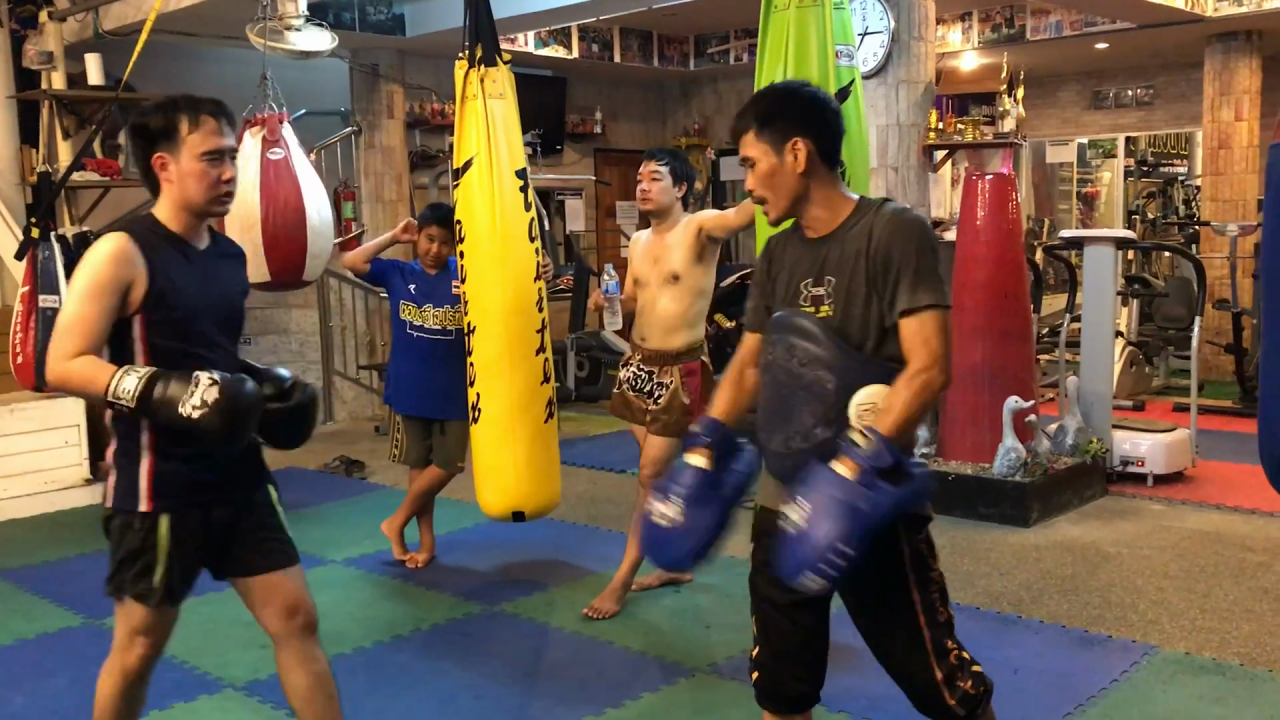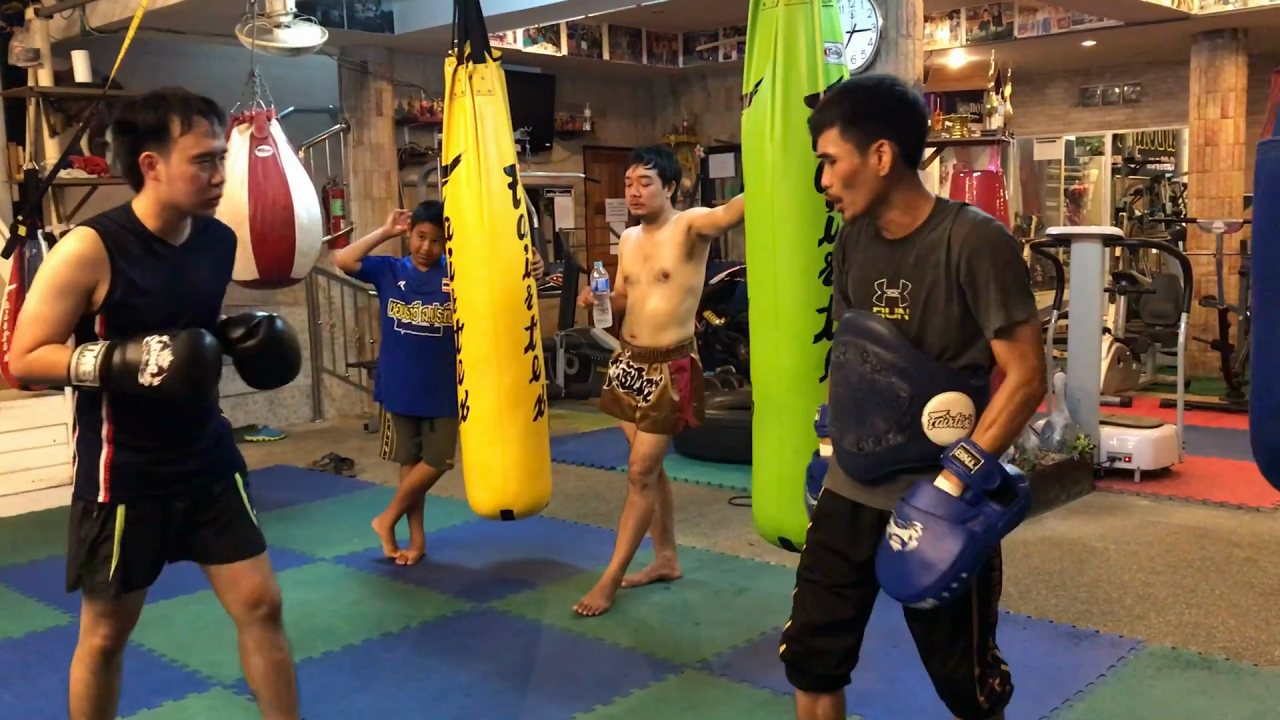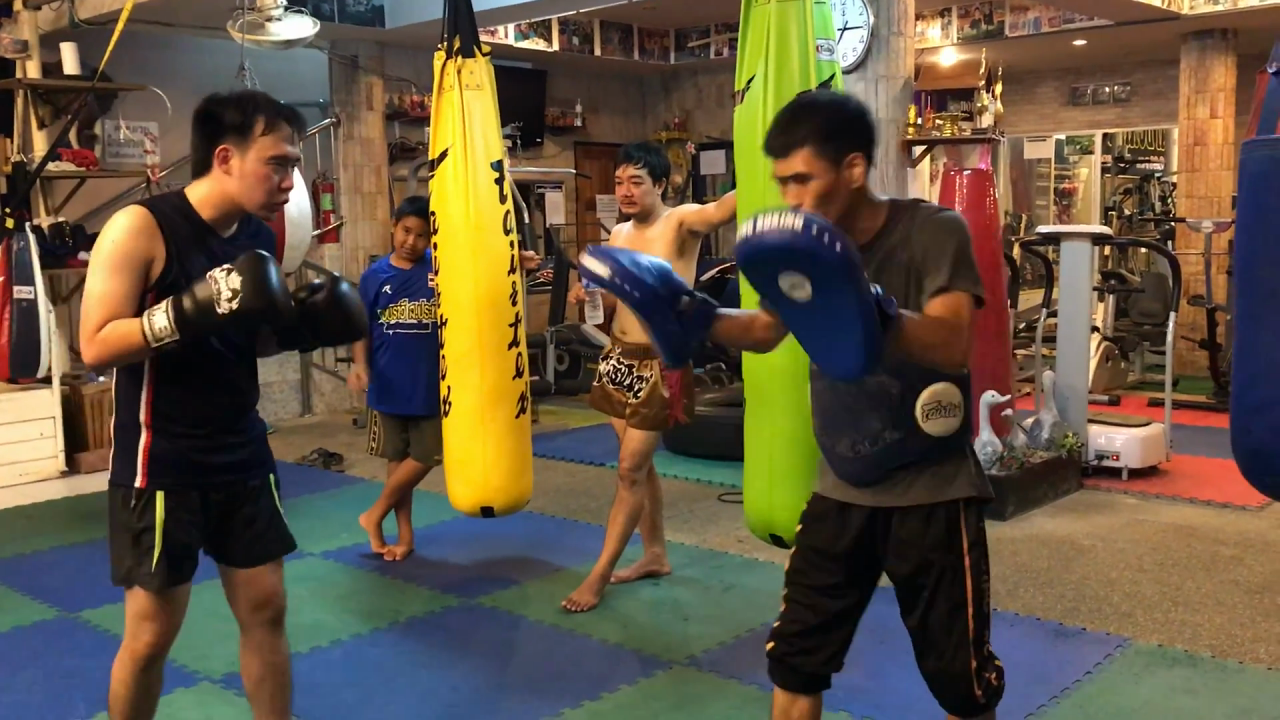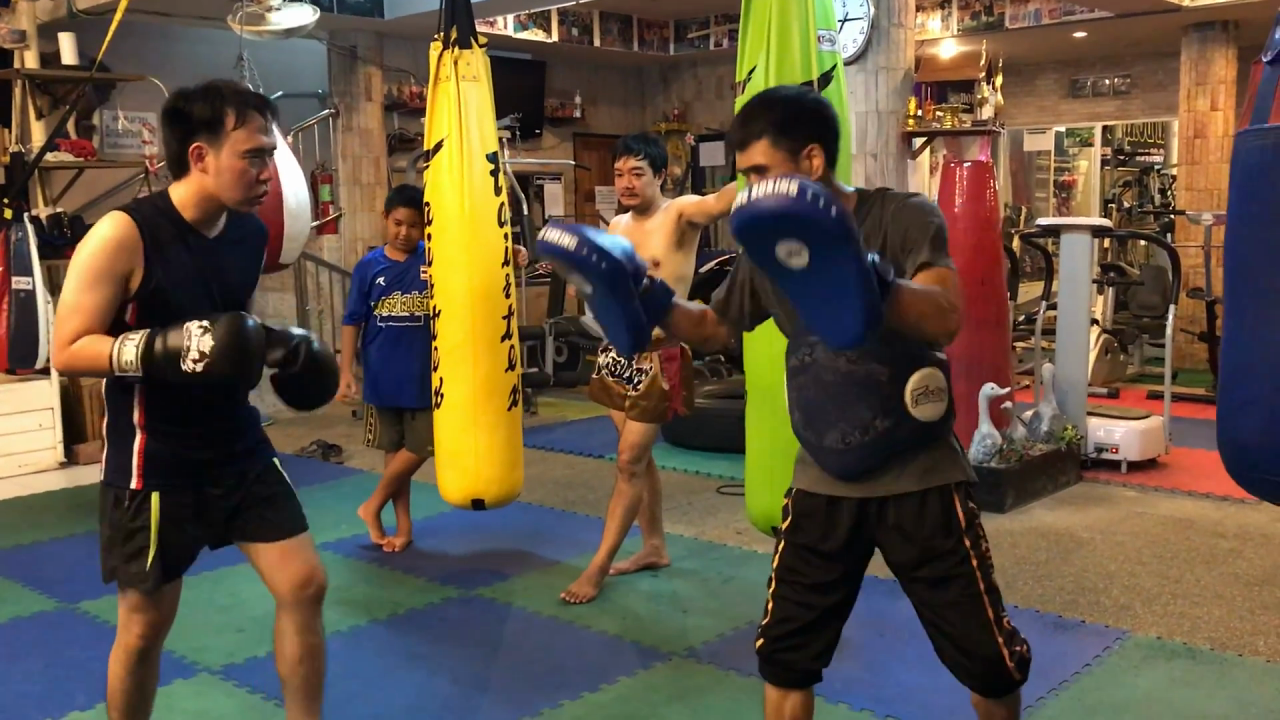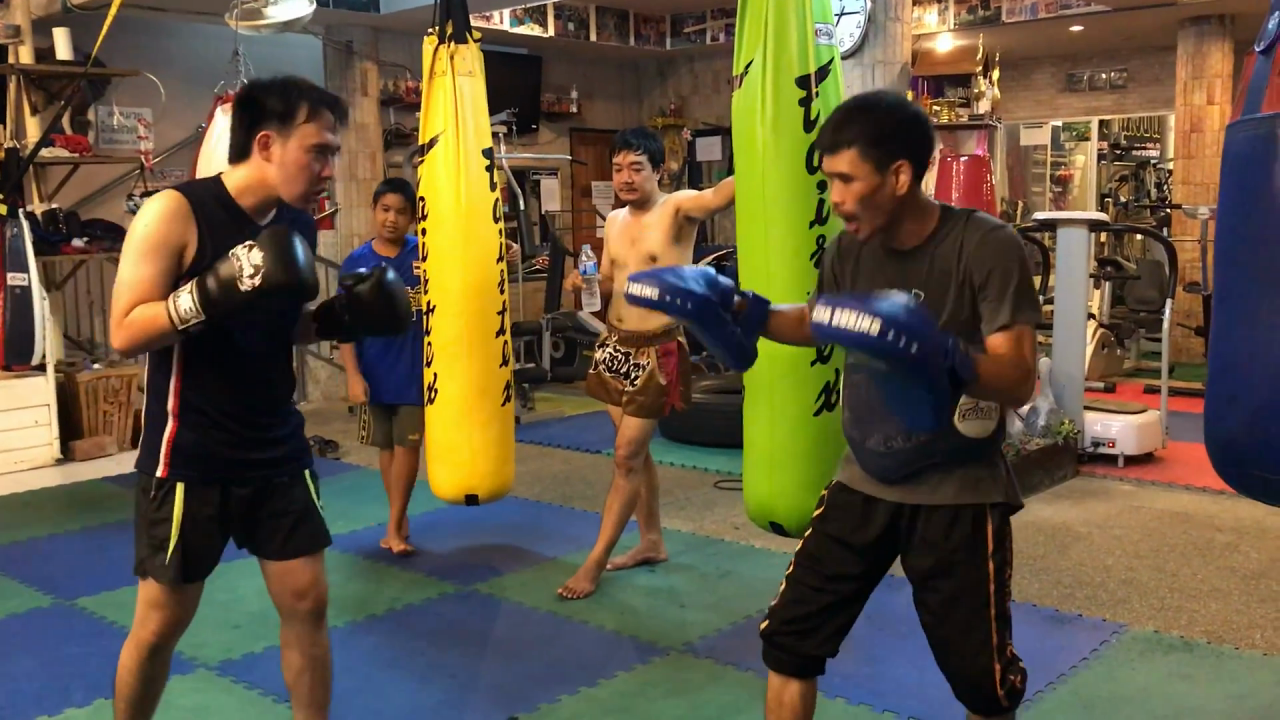
dt=0.4s
person 1, frame 1
left shoulder: (897, 233)
right shoulder: (777, 255)
left elbow: (928, 367)
right elbow: (750, 363)
left wrist: (856, 471)
right wrist: (700, 457)
right hip: (785, 501)
person 1, frame 2
left shoulder: (974, 240)
right shoulder: (852, 240)
left elbow: (1025, 376)
left wrist: (957, 481)
left hip: (942, 498)
right hip: (852, 491)
right knee: (810, 655)
person 1, frame 3
left shoulder: (935, 231)
left elbow: (950, 345)
right elbow: (763, 329)
left hip: (933, 491)
right hip: (843, 491)
right knee: (795, 655)
person 1, frame 4
left shoulder: (904, 218)
right shoulder: (768, 247)
left elbow: (943, 322)
right elbow: (714, 326)
left wrist: (860, 274)
right wrist: (647, 296)
left hip: (920, 478)
right hip: (824, 483)
left knee: (988, 661)
right knee: (785, 651)
person 1, frame 5
left shoulder: (985, 248)
right shoulder: (847, 250)
left elbow: (1017, 381)
right elbow: (815, 325)
left wrist: (943, 355)
right wrist: (752, 310)
left hip: (960, 491)
right hip: (866, 481)
right knee: (791, 636)
person 2, frame 1
left shoulder: (229, 257)
right shoulder: (122, 253)
right elbow: (62, 364)
left wrist: (263, 385)
right wrist: (166, 393)
left hip: (236, 474)
right hip: (157, 483)
left knee: (296, 620)
right knee: (138, 647)
person 2, frame 2
left shoulder: (218, 240)
right shoulder: (89, 250)
right elbow: (24, 357)
left wrist: (237, 339)
right wrist: (122, 362)
left hip: (209, 461)
right hip: (124, 476)
left knee: (260, 605)
right knee: (106, 632)
person 2, frame 3
left shoulder: (256, 238)
right shoulder: (139, 227)
right elbow: (97, 346)
left wrist: (297, 323)
right wrist: (191, 308)
left hip: (241, 456)
right hip: (161, 464)
left knee: (263, 609)
right knee: (153, 629)
person 2, frame 4
left shoulder: (251, 232)
right shoulder: (122, 236)
right elbow: (67, 351)
left wrist: (275, 347)
right wrist: (163, 350)
left hip: (238, 449)
right hip: (155, 462)
left knee: (305, 586)
right knee: (145, 624)
person 2, frame 5
left shoulder: (296, 228)
right shoulder: (173, 212)
right elbow: (126, 333)
left wrist: (340, 315)
right wrist: (216, 289)
left hip: (276, 450)
right hip: (189, 456)
left knee: (306, 602)
right knee: (161, 620)
person 3, frame 1
left shoulder: (701, 227)
right shoulder: (637, 241)
left elbow: (743, 214)
right wrist: (607, 301)
left hip: (680, 370)
right hip: (638, 365)
left knee: (651, 475)
right knee: (659, 468)
left ankle: (621, 581)
person 3, frame 2
left shoulder: (690, 225)
right shoulder: (627, 238)
left elbow: (731, 212)
right wrist: (597, 298)
left hip: (670, 368)
right hip: (628, 362)
left knee: (640, 472)
right knee: (649, 466)
left ankle: (611, 578)
right ankle: (666, 559)
person 3, frame 3
left shoulder: (682, 221)
right shoulder: (618, 234)
left elbow: (723, 209)
right wrist: (591, 294)
left hip: (660, 363)
right hip: (620, 358)
left knee: (630, 469)
right knee: (639, 462)
left ankle: (600, 574)
right ankle: (655, 555)
person 3, frame 4
left shoulder: (681, 213)
right shoulder: (615, 225)
left elbow: (722, 201)
left hip: (659, 356)
right hip: (618, 351)
left knee: (629, 461)
right knee: (638, 455)
left ankle: (598, 566)
right ankle: (654, 547)
person 3, frame 5
left shoulder: (678, 208)
right shoulder: (613, 221)
left elbow: (721, 194)
right wrist: (584, 282)
left hip: (656, 351)
right hip: (614, 346)
left knee: (626, 456)
right knee: (635, 449)
left ankle: (595, 561)
right ankle: (651, 542)
person 4, frame 1
right shoulder: (398, 274)
right elbow: (351, 262)
left wrist: (537, 270)
right wrist: (394, 237)
left hip: (453, 392)
right hip: (409, 390)
left knee: (446, 465)
right knee: (419, 465)
left ankle: (397, 521)
right ankle: (426, 540)
person 4, frame 2
right shoulder: (393, 267)
right elbow: (342, 261)
left wrist: (527, 268)
right wrist: (385, 233)
left hip: (446, 390)
right hip: (403, 388)
left knee: (434, 462)
right knee: (407, 462)
left ankle: (387, 519)
right ankle: (416, 536)
person 4, frame 3
right shoulder: (375, 275)
left wrist: (519, 259)
right wrist: (360, 366)
left hip: (430, 385)
right hip: (389, 386)
left knee: (422, 457)
right knee: (398, 458)
left ankle: (375, 514)
right ankle: (404, 533)
person 4, frame 4
right shoulder: (368, 267)
right elbow: (352, 323)
left wrist: (512, 254)
right wrist: (346, 371)
left hip: (423, 377)
right hip: (382, 377)
left knee: (419, 448)
right knee: (394, 449)
left ankle: (373, 507)
right ankle: (403, 525)
person 4, frame 5
right shoulder: (356, 262)
left wrist: (502, 248)
right wrist: (353, 375)
left hip: (414, 371)
right hip: (375, 372)
left knee: (408, 443)
right knee: (387, 445)
left ankle: (397, 523)
right ankle: (396, 522)
